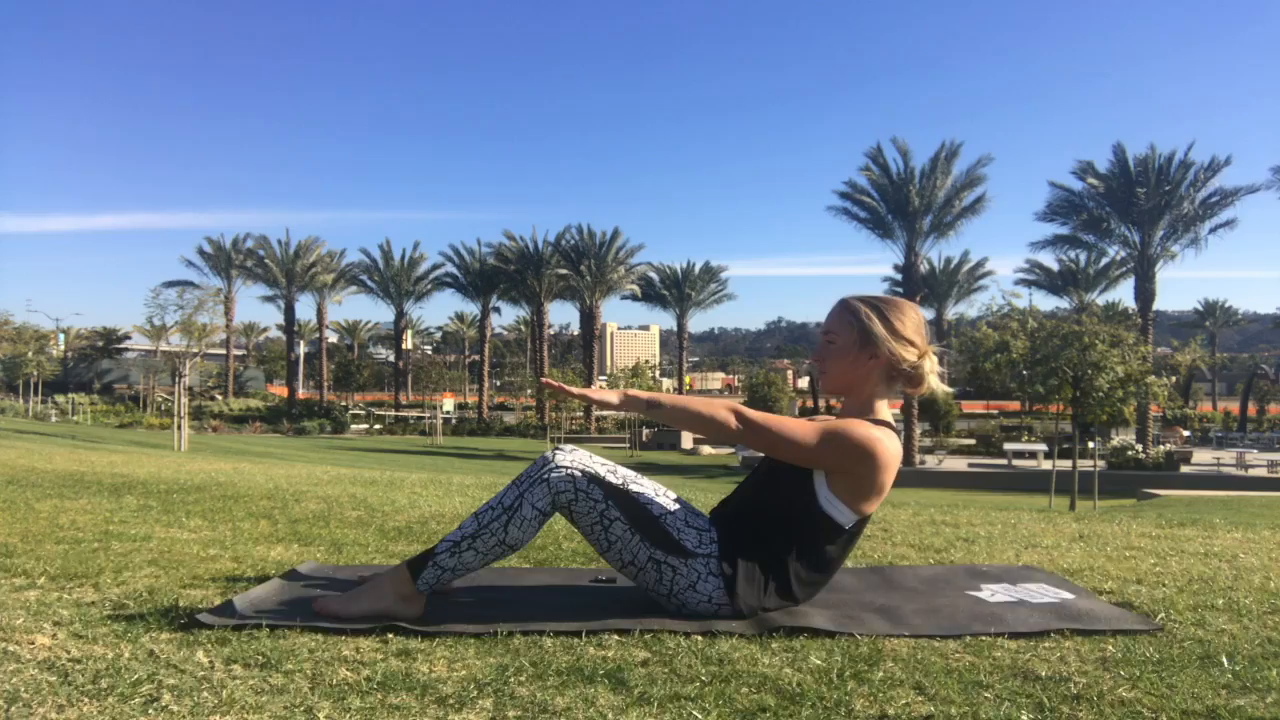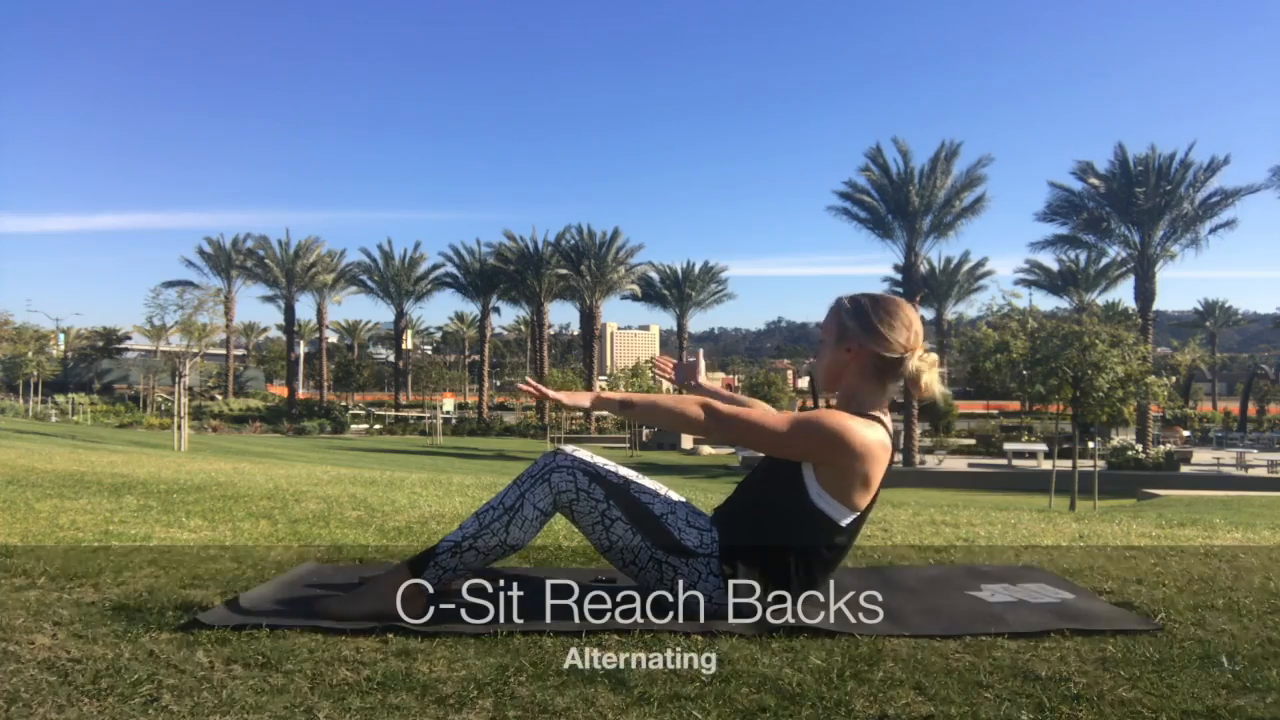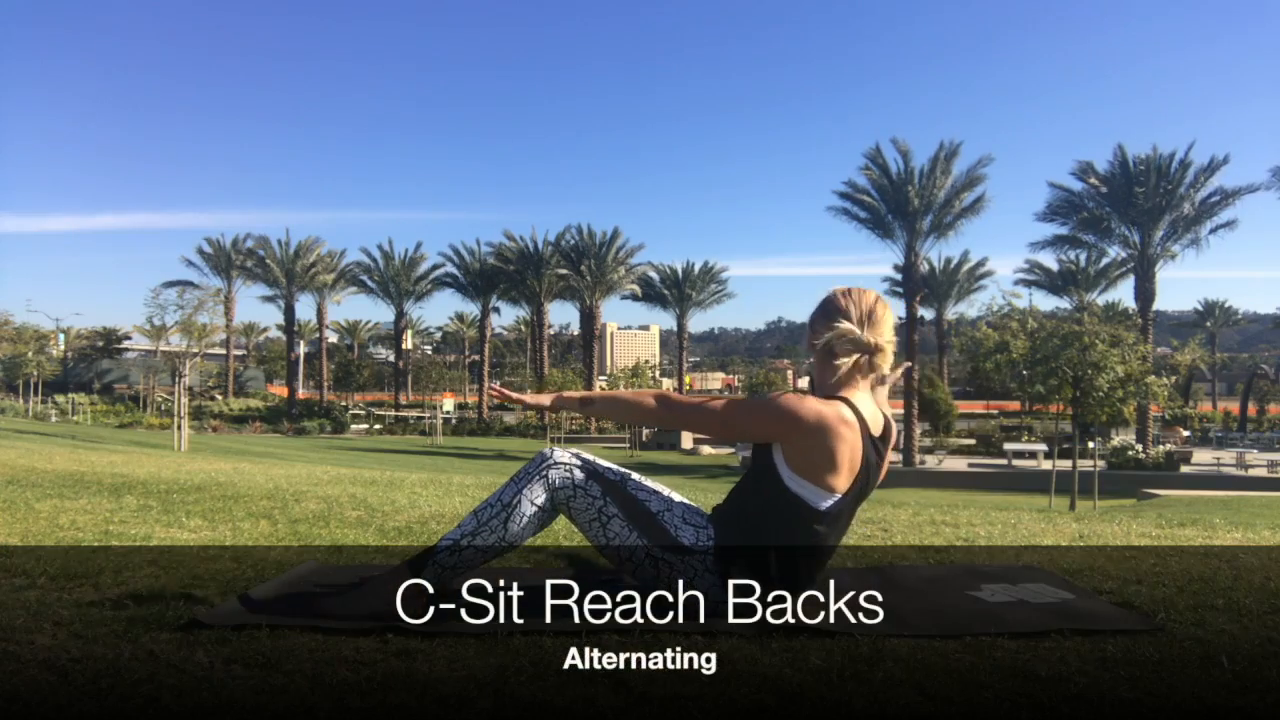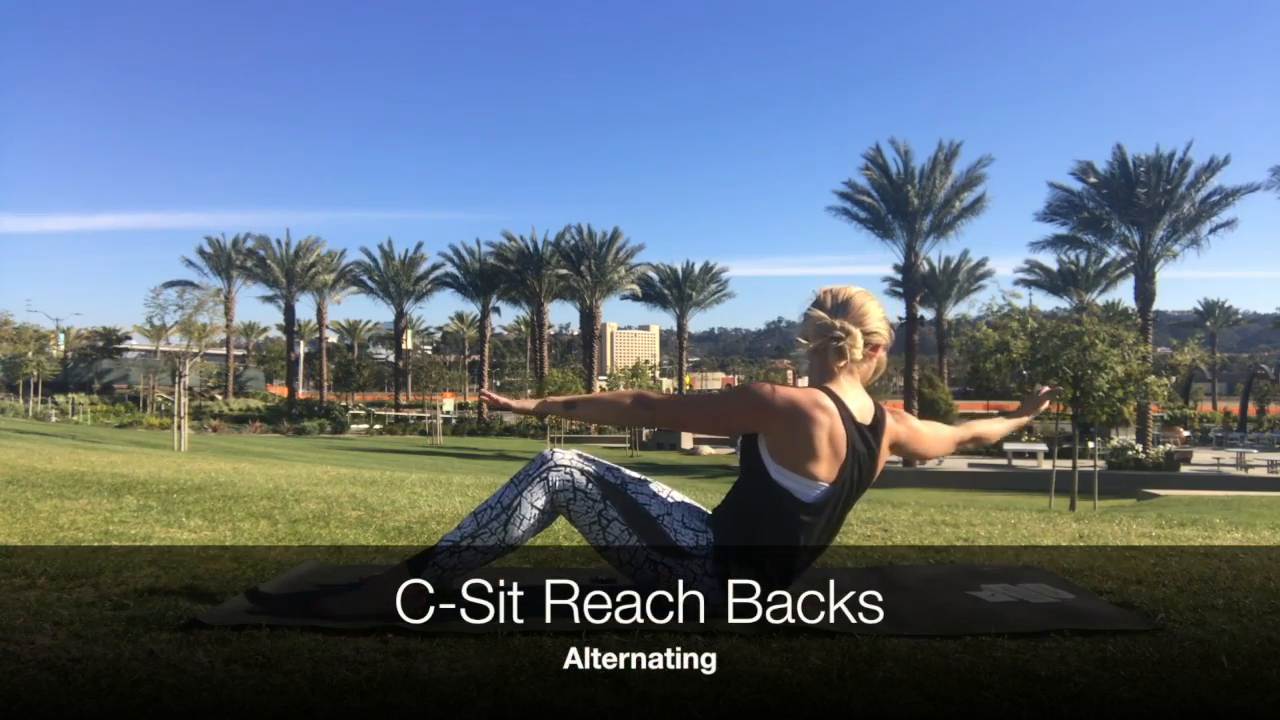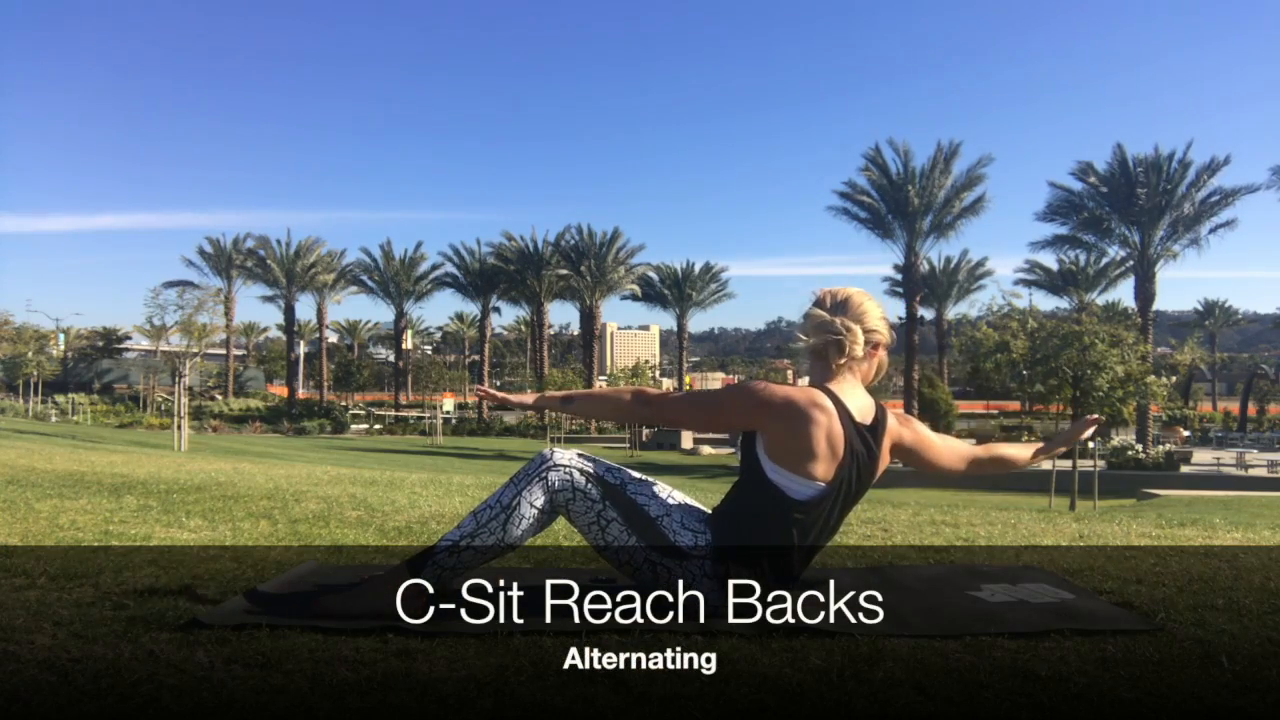
dt=0.3s
person 1, frame 1
left shoulder: (868, 444)
right shoulder: (850, 429)
left elbow: (738, 424)
right elbow: (748, 430)
left wrist: (626, 398)
right wrist: (635, 402)
left hip: (721, 582)
right hip: (718, 553)
left knee: (559, 476)
right knee: (565, 463)
left ankle: (409, 584)
right ankle: (416, 576)
person 1, frame 2
left shoulder: (850, 435)
right shoulder: (859, 426)
left elbow: (714, 421)
right elbow: (756, 413)
left wrist: (598, 399)
right wrist: (699, 384)
left hip: (720, 579)
right hip: (721, 554)
left knee: (562, 475)
right knee: (565, 465)
left ankle: (409, 583)
right ankle: (416, 577)
person 1, frame 3
left shoulder: (807, 415)
right shoulder: (876, 424)
left elbow: (672, 410)
left wrist: (559, 400)
right wrist: (878, 380)
left hip: (717, 576)
right hip: (735, 567)
left knee: (559, 470)
right knee: (564, 469)
left ankle: (410, 583)
right ankle: (423, 574)
person 1, frame 4
left shoulder: (786, 407)
right shoulder: (884, 424)
left elbow: (653, 409)
right elbow: (962, 434)
left wrist: (546, 405)
right wrist: (1020, 414)
left hip: (711, 573)
right hip: (738, 568)
left knee: (558, 471)
right knee: (564, 472)
left ankle: (407, 583)
right ankle: (422, 574)
person 1, frame 5
left shoulder: (787, 405)
right shoulder: (893, 427)
left elbow: (652, 407)
right elbow: (979, 456)
left wrist: (540, 398)
right wrist: (1052, 442)
left hip: (711, 573)
right hip: (741, 564)
left knee: (556, 471)
right knee: (566, 472)
left ankle: (405, 583)
right ankle: (418, 576)
